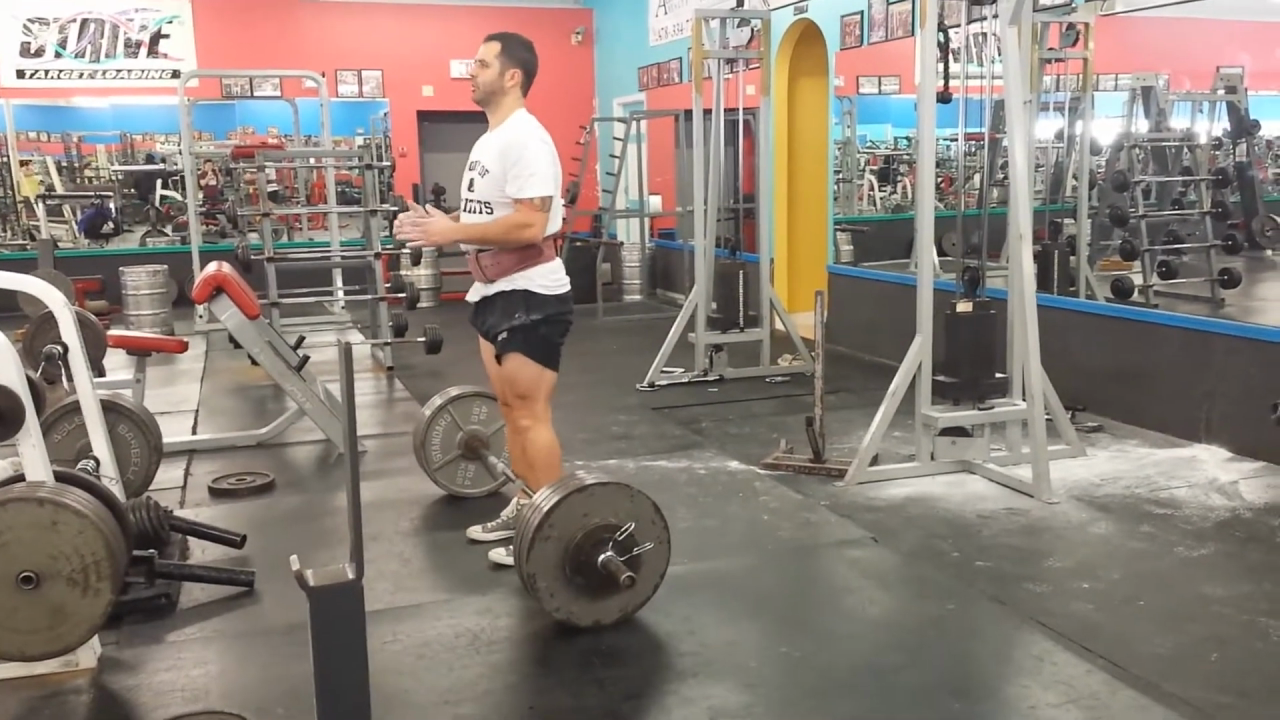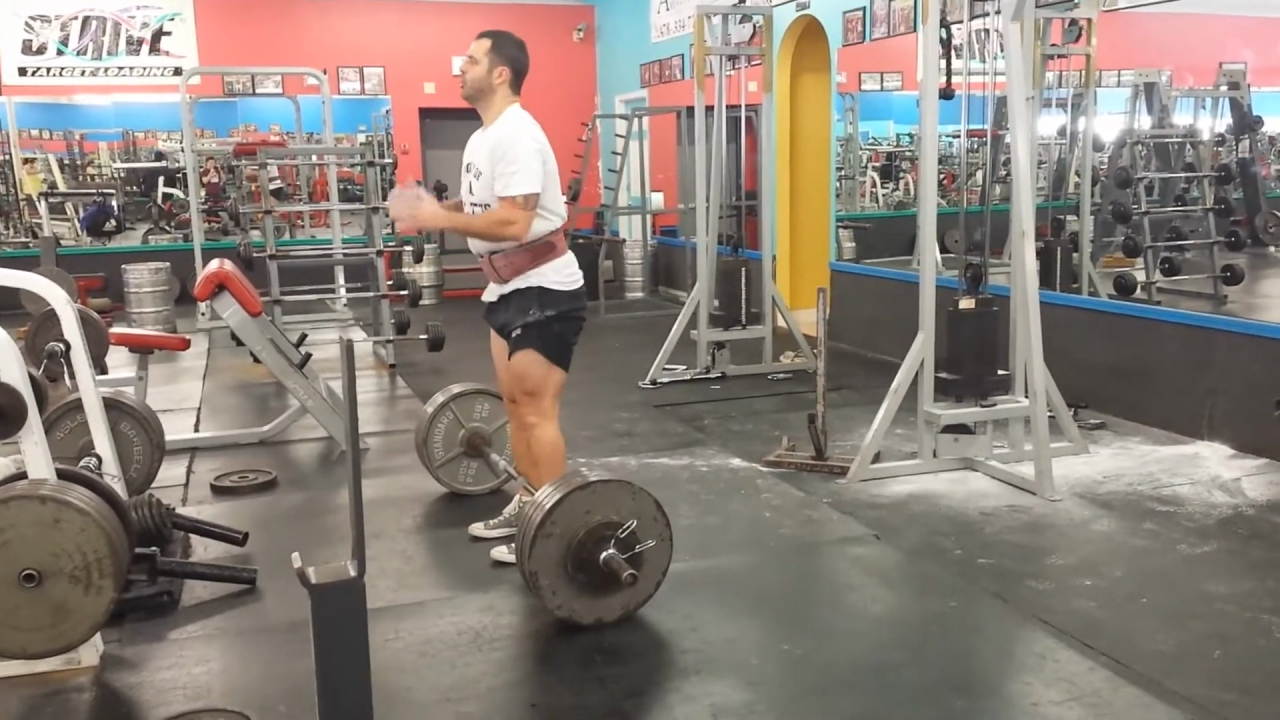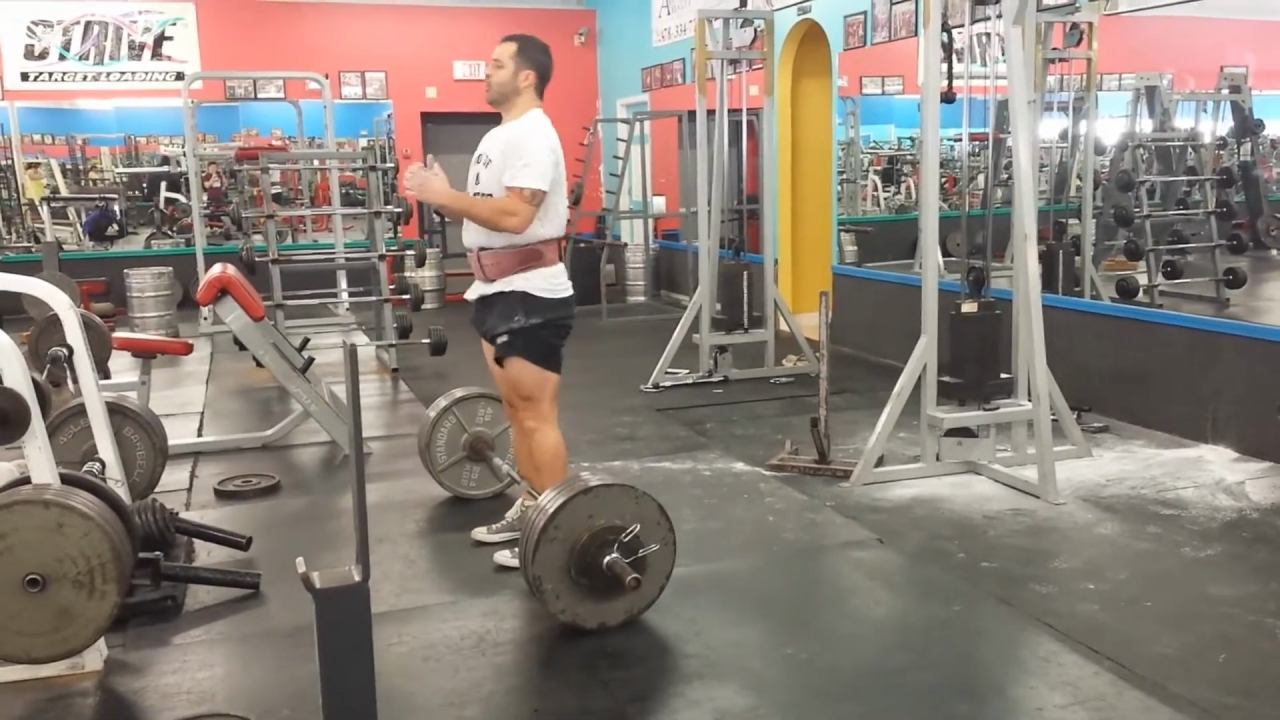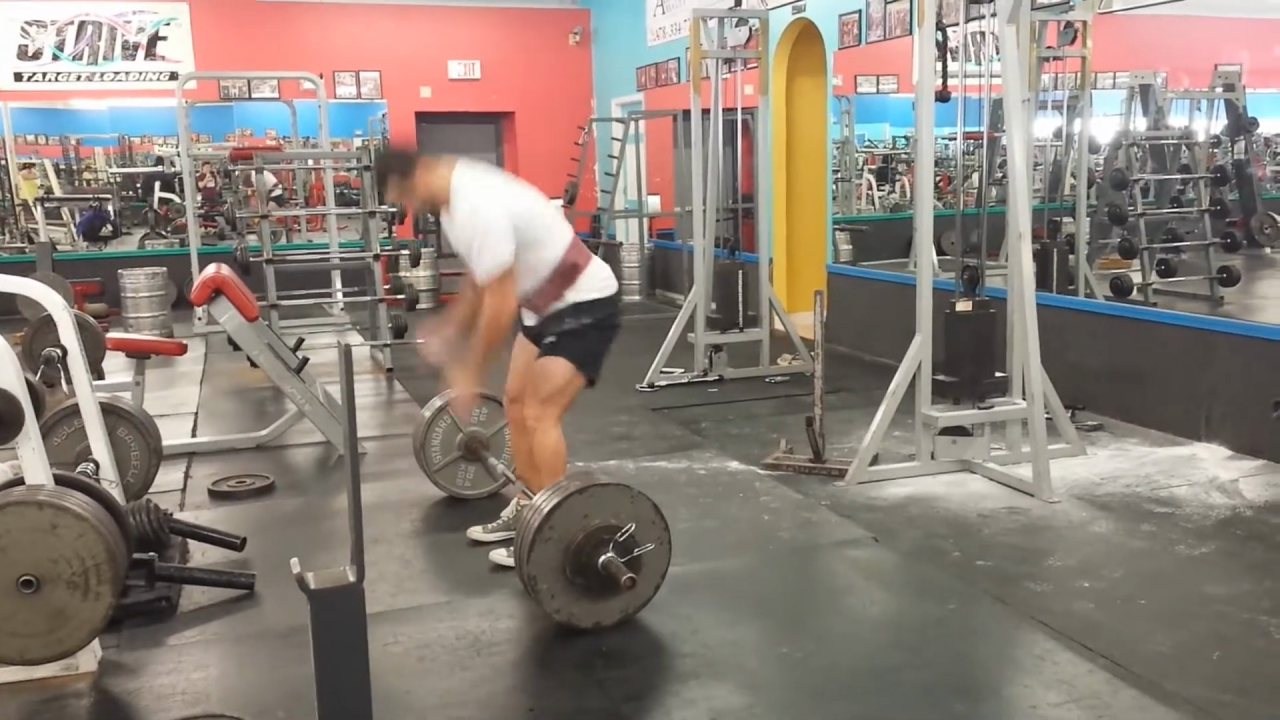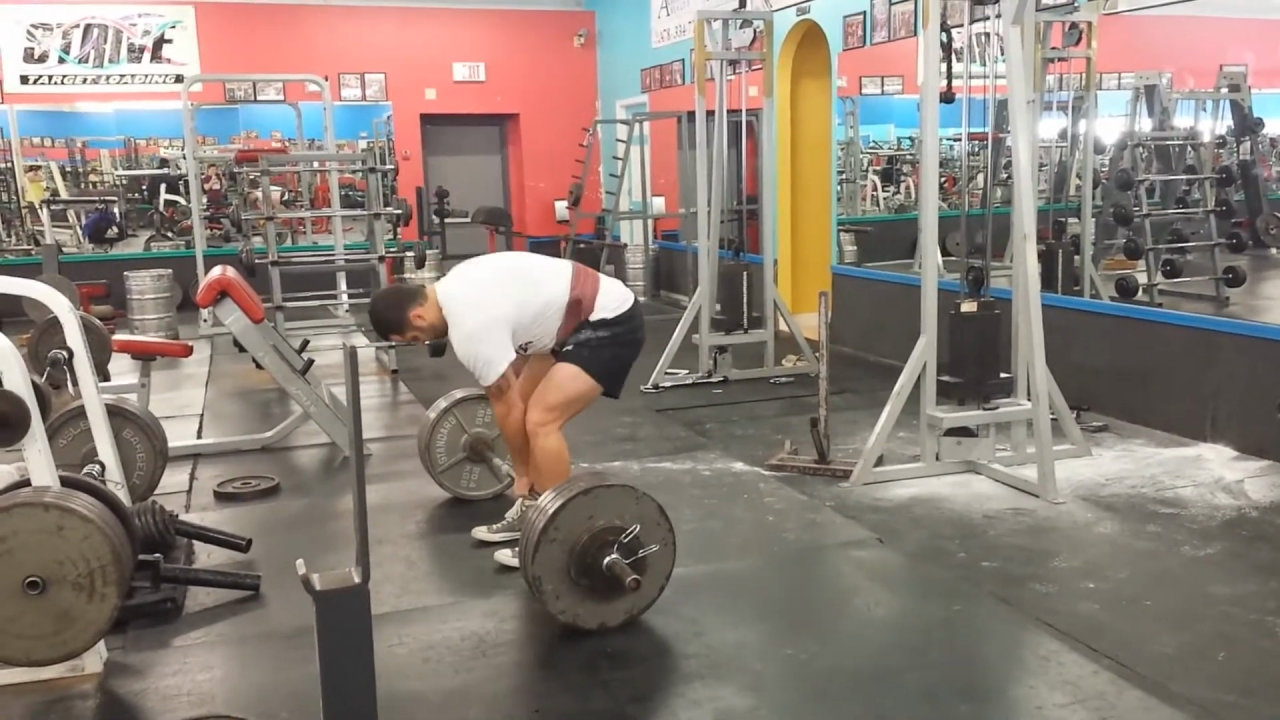
dt=0.3s
person 1, frame 1
left shoulder: (525, 139)
right shoulder: (490, 140)
left elbow: (528, 225)
left wrist: (452, 233)
right wrist: (439, 219)
left hip: (530, 296)
right hip: (496, 293)
left knee: (530, 415)
right knee: (511, 409)
right ankle: (525, 508)
person 1, frame 2
left shoulder: (514, 136)
right shoulder: (485, 137)
left elbow: (513, 222)
left wrist: (438, 220)
right wrist: (435, 205)
left hip: (543, 291)
right hip: (509, 291)
left knee: (536, 412)
right knee: (515, 404)
right ankle: (528, 505)
person 1, frame 3
left shoulder: (532, 136)
right shoulder: (504, 135)
left elbow: (512, 215)
right elbow: (488, 206)
left wrist: (445, 195)
right wrist: (440, 192)
left hip: (530, 295)
right hip: (497, 292)
left knee: (536, 416)
right knee: (517, 410)
right ankle: (531, 510)
person 1, frame 4
left shoulder: (475, 210)
right shoulder: (460, 197)
left elbow: (499, 307)
right elbow: (481, 277)
left wrist: (470, 373)
right wrist: (451, 326)
left hip: (585, 300)
right hip: (555, 299)
left knee: (538, 411)
right knee: (516, 399)
right ankle: (525, 509)
person 1, frame 5
left shoulder: (468, 328)
right shoulder: (452, 290)
left elbow: (507, 406)
left wrist: (522, 472)
left hip: (610, 323)
right hip: (590, 314)
left knee: (542, 419)
right knee: (529, 406)
right ankle: (531, 512)
